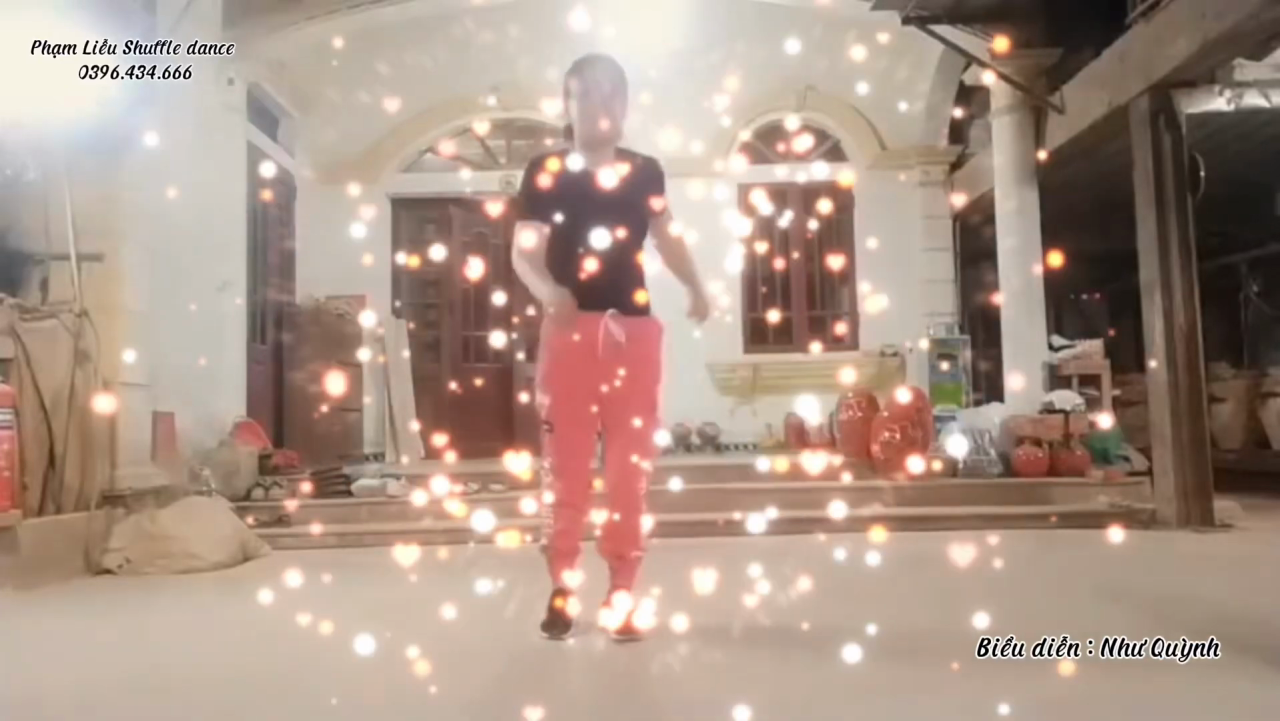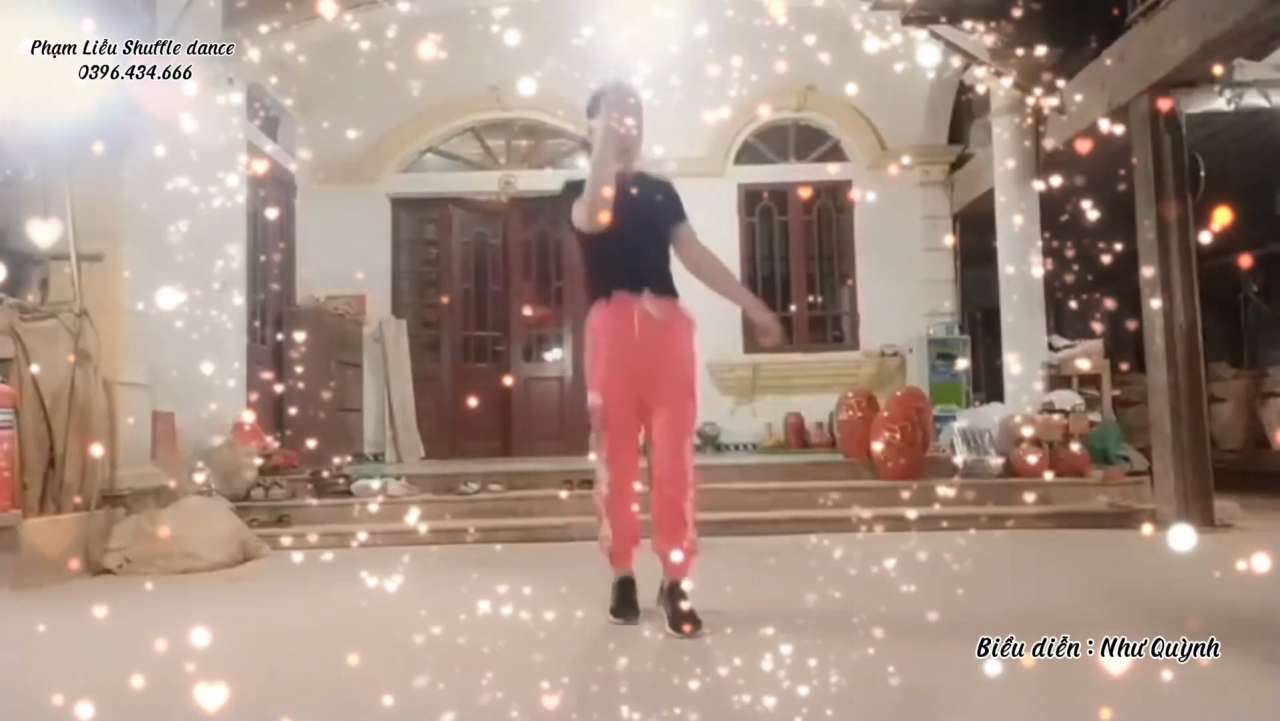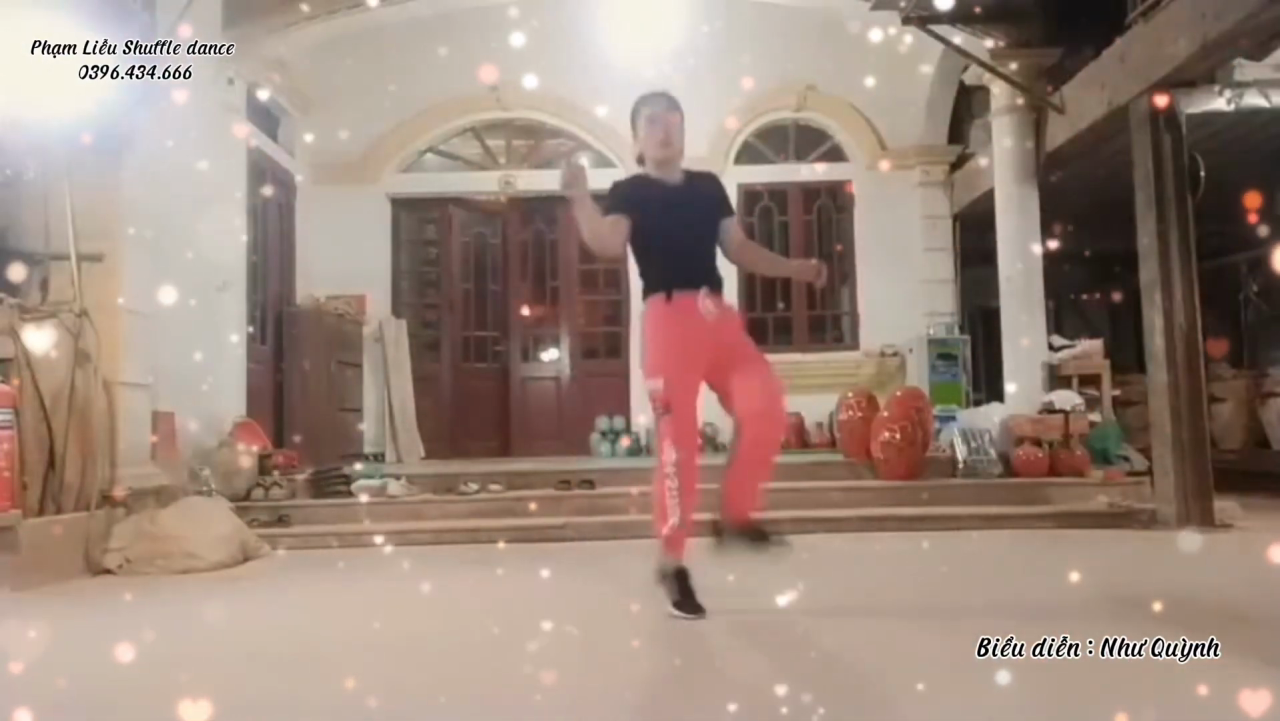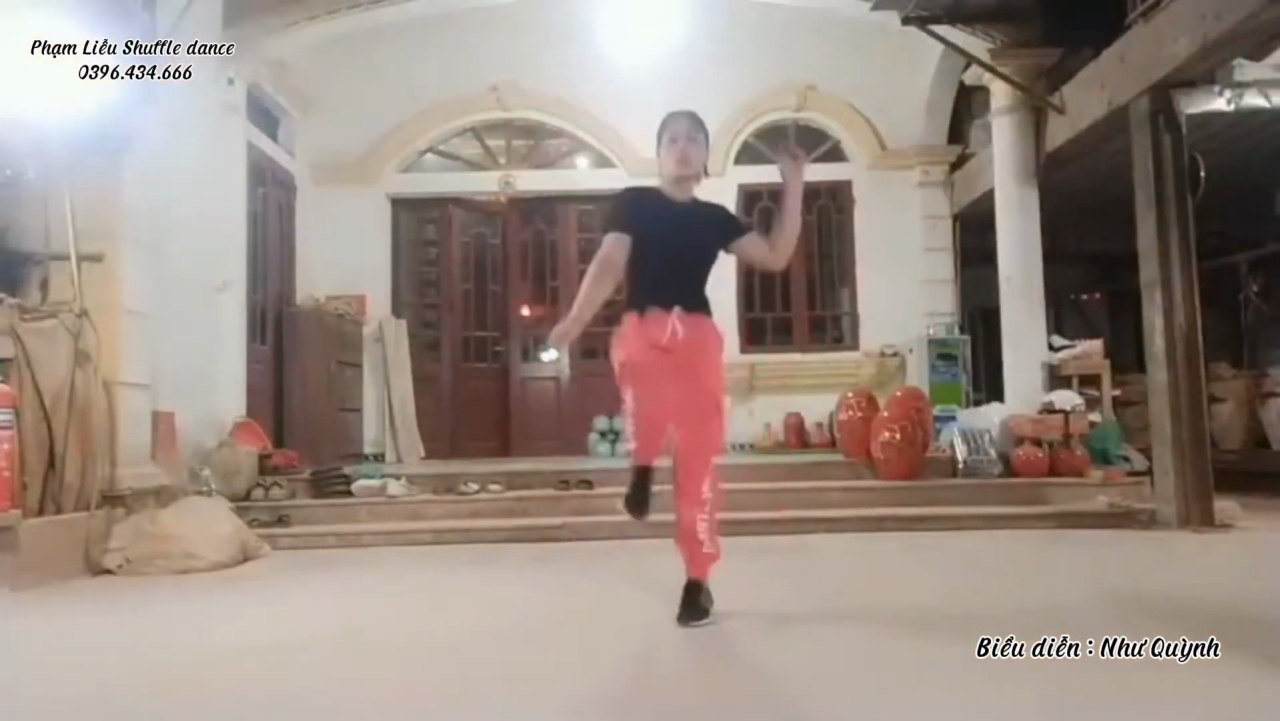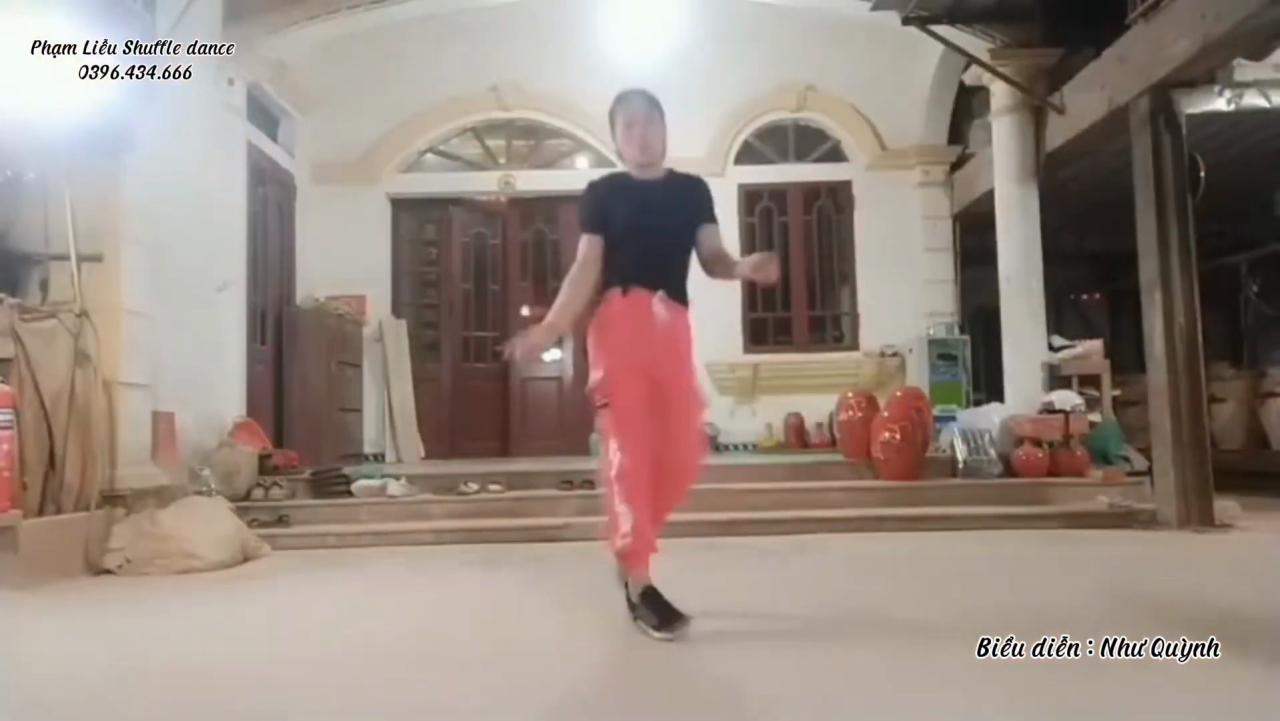
dt=1s
person 1, frame 1
left shoulder: (646, 174)
right shoulder: (546, 173)
left elbow: (666, 235)
right elbow: (526, 253)
left wrist: (695, 283)
right wrist: (546, 291)
left hip: (635, 333)
right hip: (573, 334)
left knee: (631, 469)
right knee: (565, 472)
left ankle: (621, 592)
right ankle: (561, 589)
person 1, frame 2
left shoulder: (661, 190)
right shoulder: (579, 189)
left elbow: (694, 253)
right elbow: (590, 222)
left wrist: (754, 307)
right wrist: (606, 158)
left hip: (667, 322)
right hip: (611, 324)
left knee: (673, 456)
right knee: (616, 456)
left ankle: (676, 584)
right ankle: (622, 576)
person 1, frame 3
left shoulder: (709, 187)
right shoulder: (627, 191)
left elbow: (741, 249)
right elbow: (605, 245)
left wrist: (794, 268)
right wrist: (578, 194)
left hip: (721, 318)
right hip: (669, 319)
left knee: (766, 414)
right knee: (679, 443)
left ankle: (737, 515)
right ankle: (671, 565)
person 1, frame 4
left shoulder: (717, 217)
right shoulder: (633, 203)
left elbow: (773, 257)
right elbow: (609, 266)
left wrist: (794, 190)
right wrist: (572, 324)
left hip: (697, 339)
right hip: (643, 332)
left knee: (701, 464)
right knee: (650, 413)
left ankle: (698, 581)
right ankle: (643, 465)
person 1, frame 5
left shoulder: (692, 190)
right shoulder: (602, 193)
left elbow: (714, 257)
right elbow: (586, 270)
left wrist: (748, 265)
right wrist: (547, 329)
left hip: (672, 327)
right hip: (619, 322)
left knee: (680, 453)
right knee: (626, 450)
left ankle: (631, 543)
right ankle: (641, 587)
